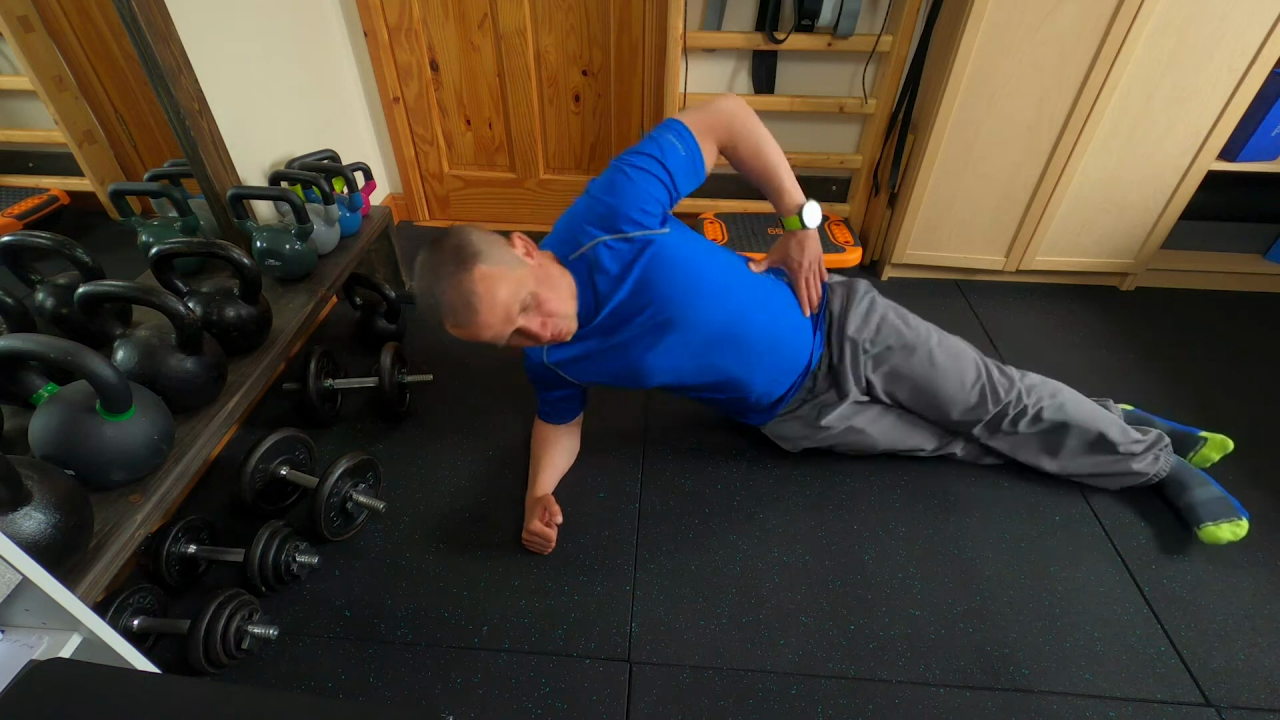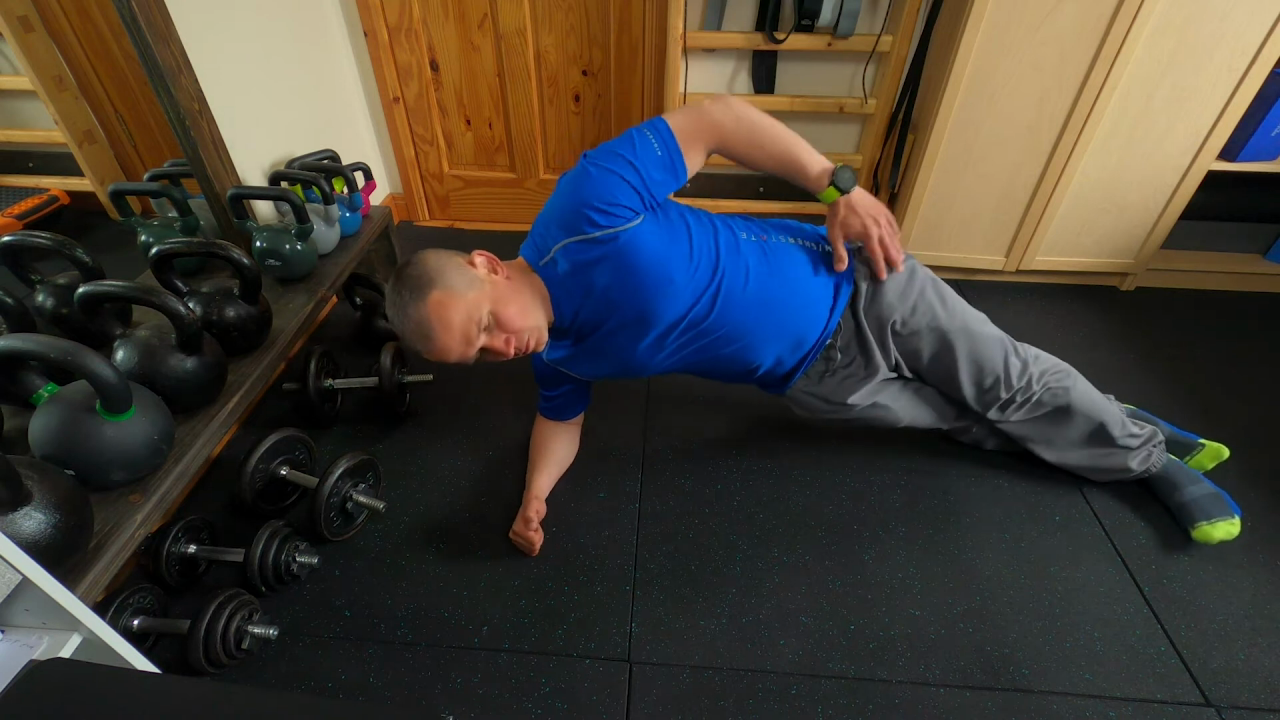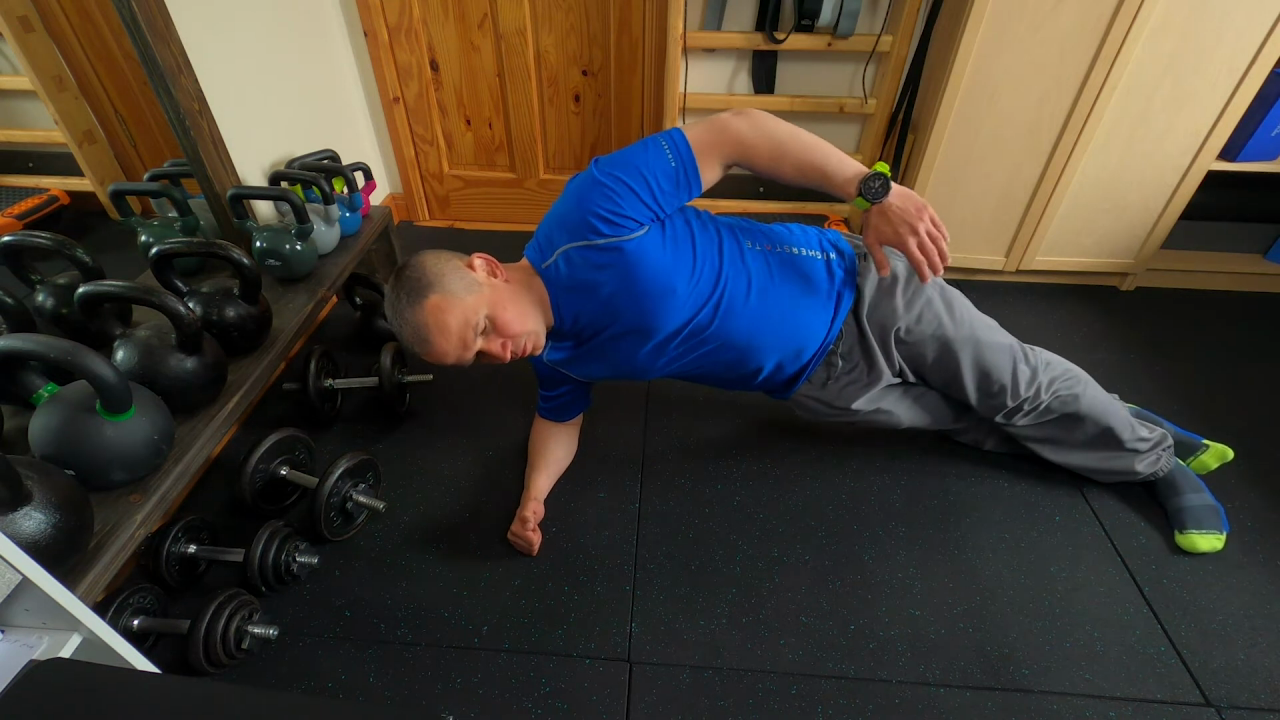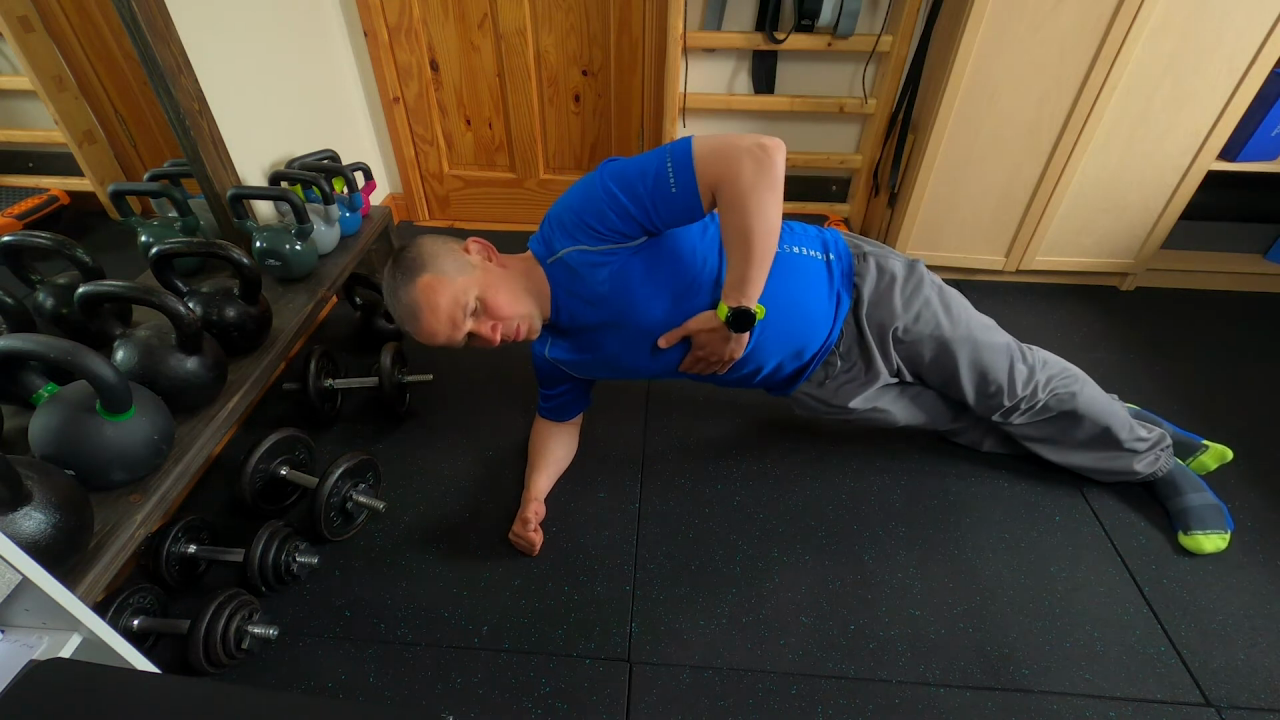
dt=0.7s
person 1, frame 1
left shoulder: (611, 211)
right shoulder: (551, 355)
left elbow: (726, 115)
right elbow: (559, 422)
left wrist: (799, 220)
right wrist: (540, 494)
left hip: (833, 326)
right hip: (796, 414)
left knee: (998, 401)
right knee: (965, 443)
left ankle: (1152, 456)
right ankle: (1127, 443)
person 1, frame 2
left shoulder: (585, 209)
right shoulder: (554, 350)
left elbow: (713, 120)
right elbow: (560, 417)
left wrist: (840, 187)
right wrist: (533, 497)
left hip: (857, 293)
right hip: (818, 377)
left knee: (1010, 382)
right knee: (971, 421)
left ankle: (1147, 448)
right ankle: (1119, 446)
person 1, frame 3
left shoulder: (591, 211)
right shoulder: (556, 351)
left elbow: (731, 133)
right elbow: (559, 417)
left wrist: (872, 190)
right wrist: (533, 496)
left hip: (856, 294)
right hip: (818, 382)
left knee: (1017, 386)
right knee: (974, 425)
left ankle: (1151, 449)
right ankle: (1129, 446)
person 1, frame 4
left shoulder: (589, 216)
right shoulder: (554, 347)
left elbow: (756, 157)
right elbow: (559, 417)
left wrist: (737, 314)
right wrist: (533, 496)
left hip: (860, 294)
right hip: (821, 379)
left knee: (1015, 386)
right knee: (976, 428)
left ankle: (1152, 450)
right ankle: (1109, 437)
